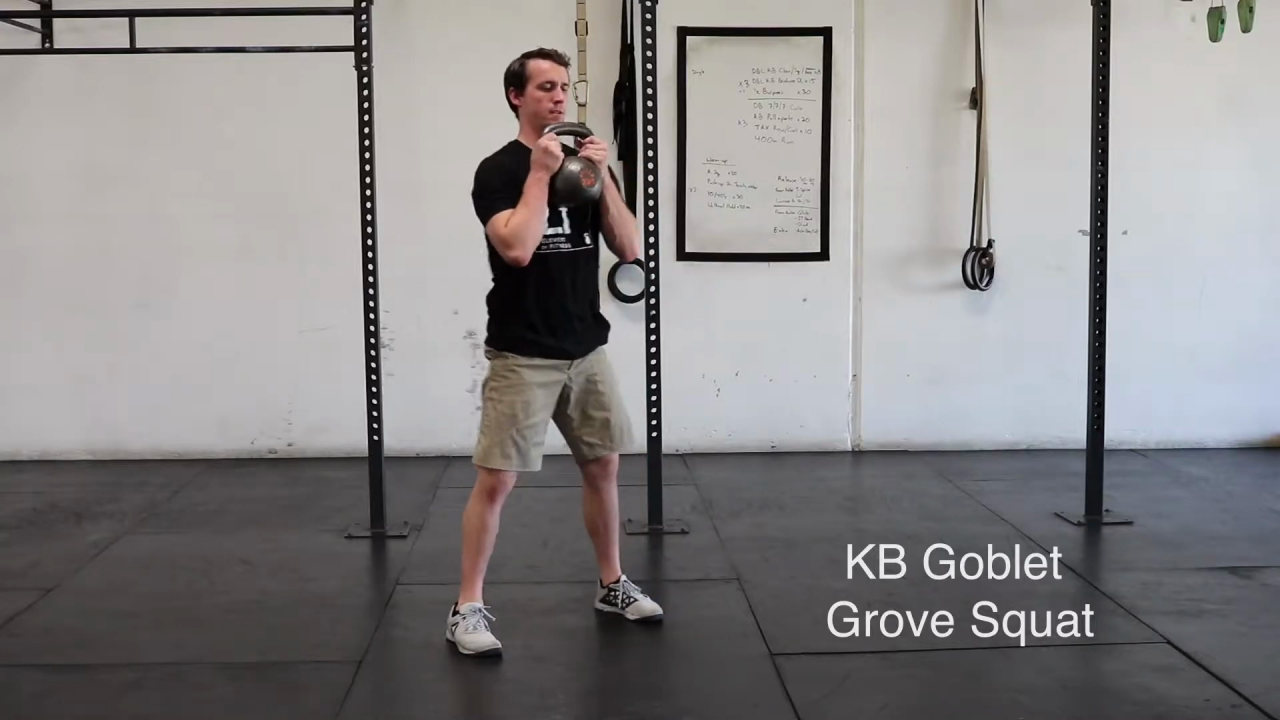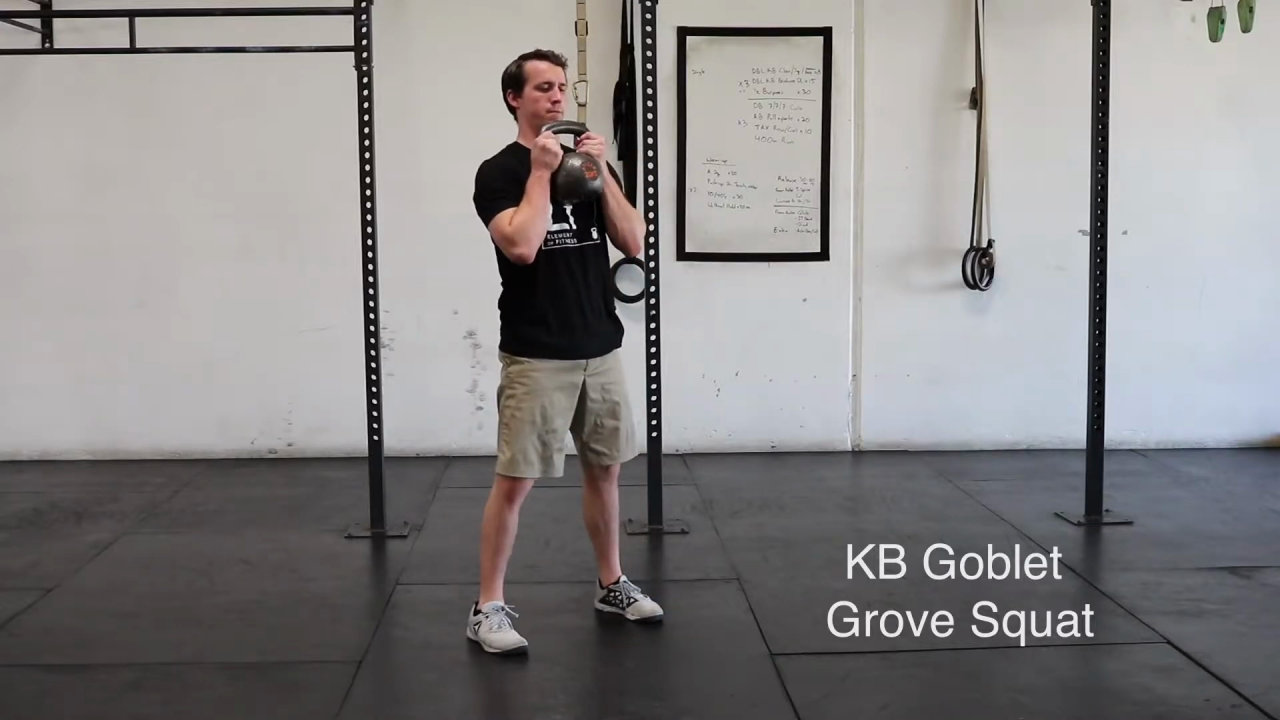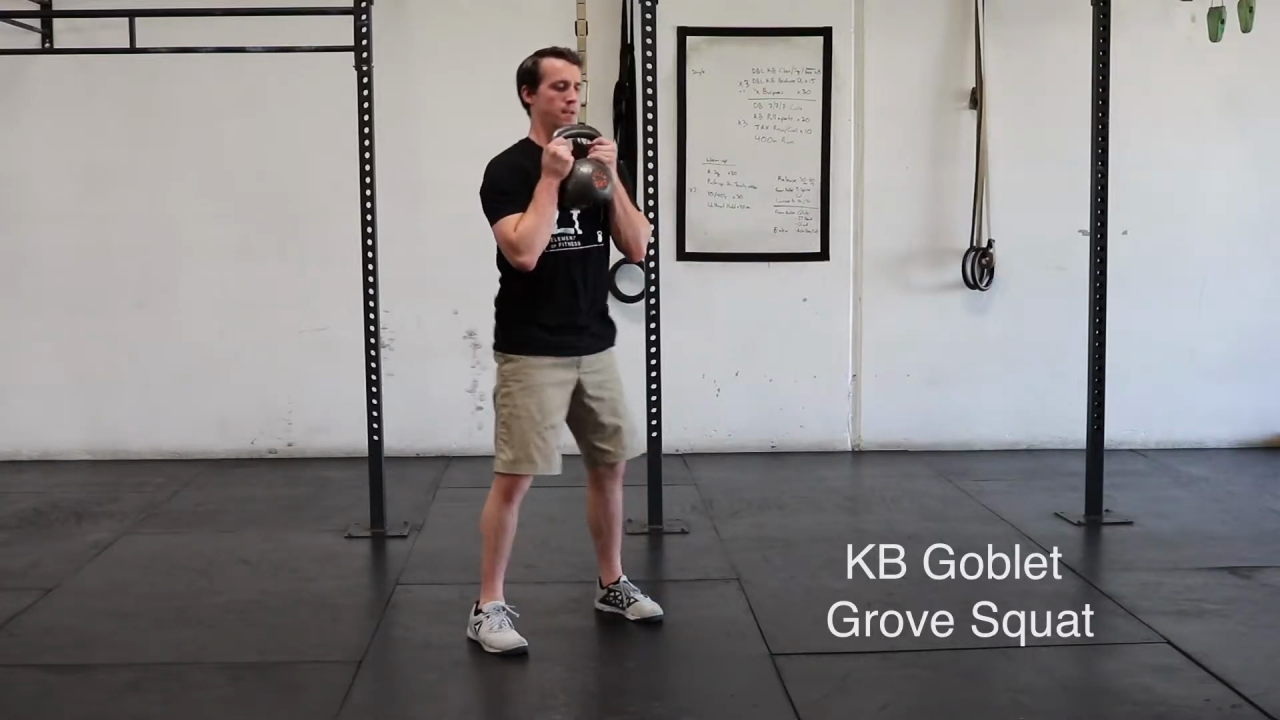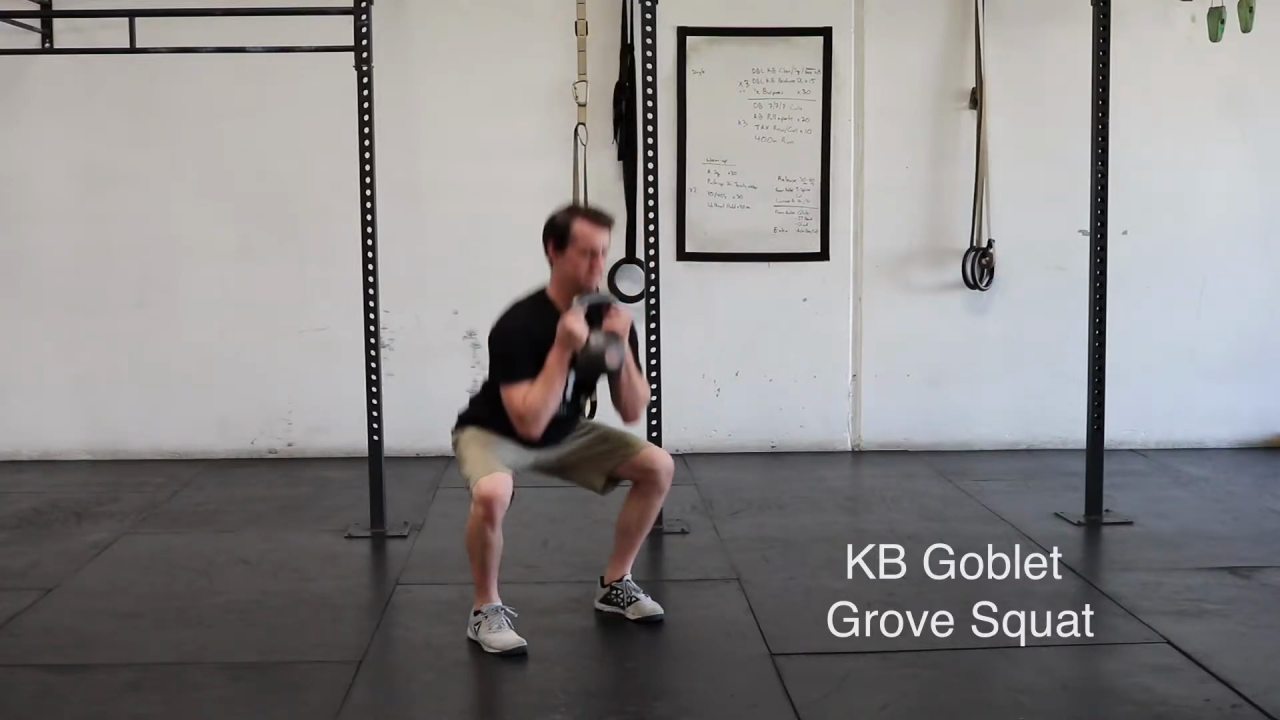
dt=0.5s
person 1, frame 1
left shoulder: (586, 164)
right shoulder: (498, 170)
left elbow: (629, 248)
right elbow: (517, 249)
left wrist: (602, 176)
right wrist: (540, 173)
left hip: (586, 349)
right hip: (523, 355)
left knee: (603, 468)
right knee: (496, 481)
left ankle: (611, 584)
right ankle: (467, 607)
person 1, frame 2
left shoulder: (592, 163)
right shoulder: (499, 172)
left elbow: (633, 242)
right elbow: (521, 246)
left wrist: (600, 172)
right wrist: (541, 171)
left hip: (600, 348)
right hip: (537, 356)
left knee: (604, 472)
right knee: (513, 483)
left ankle: (611, 585)
right ankle: (488, 607)
person 1, frame 3
left shoulder: (598, 161)
right shoulder: (509, 168)
left elbow: (637, 248)
right elbow: (523, 253)
left wrist: (610, 177)
right wrist: (550, 178)
left hip: (594, 348)
right hip: (532, 353)
left knee: (609, 469)
right knee: (514, 480)
left ankle: (611, 584)
right ankle: (488, 606)
person 1, frame 4
left shoulder: (609, 317)
right shoulder: (519, 325)
left elbow: (633, 411)
right elbow: (528, 423)
left wrist: (621, 346)
right wrist: (562, 350)
left hip: (565, 434)
right hip: (495, 434)
left knee: (657, 466)
right knee: (492, 493)
left ankle: (614, 584)
right ankle: (486, 609)
